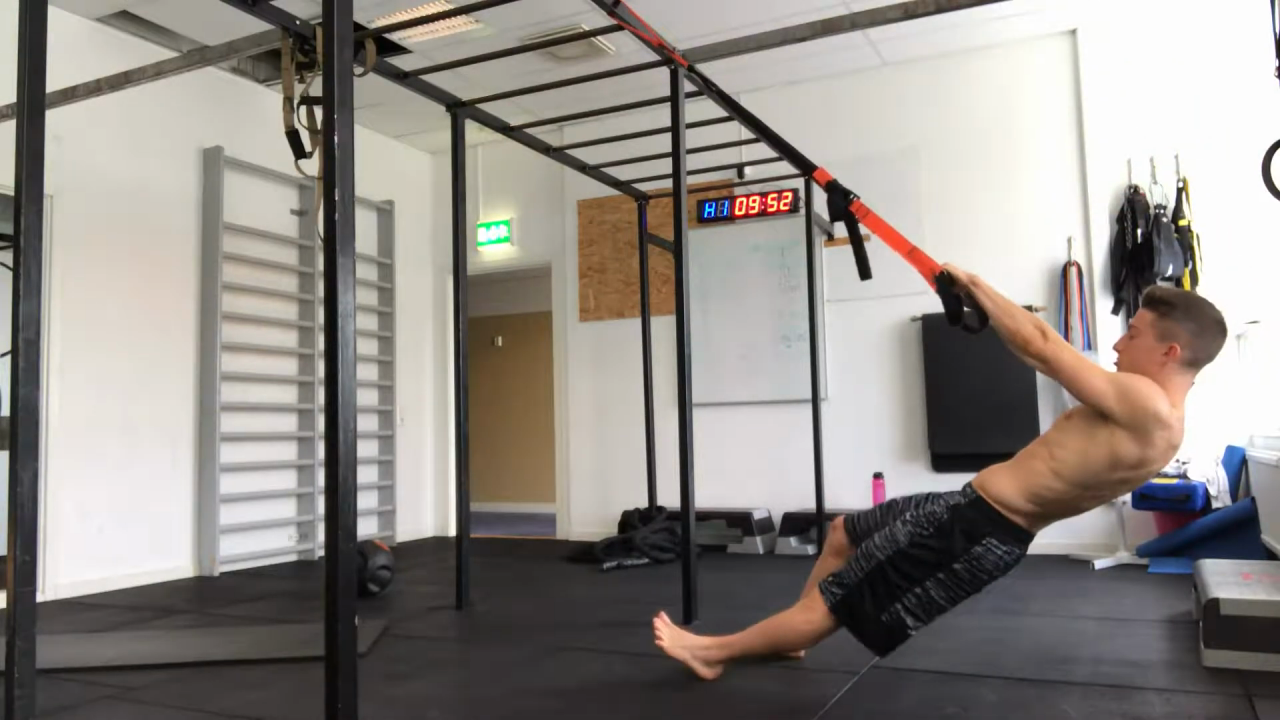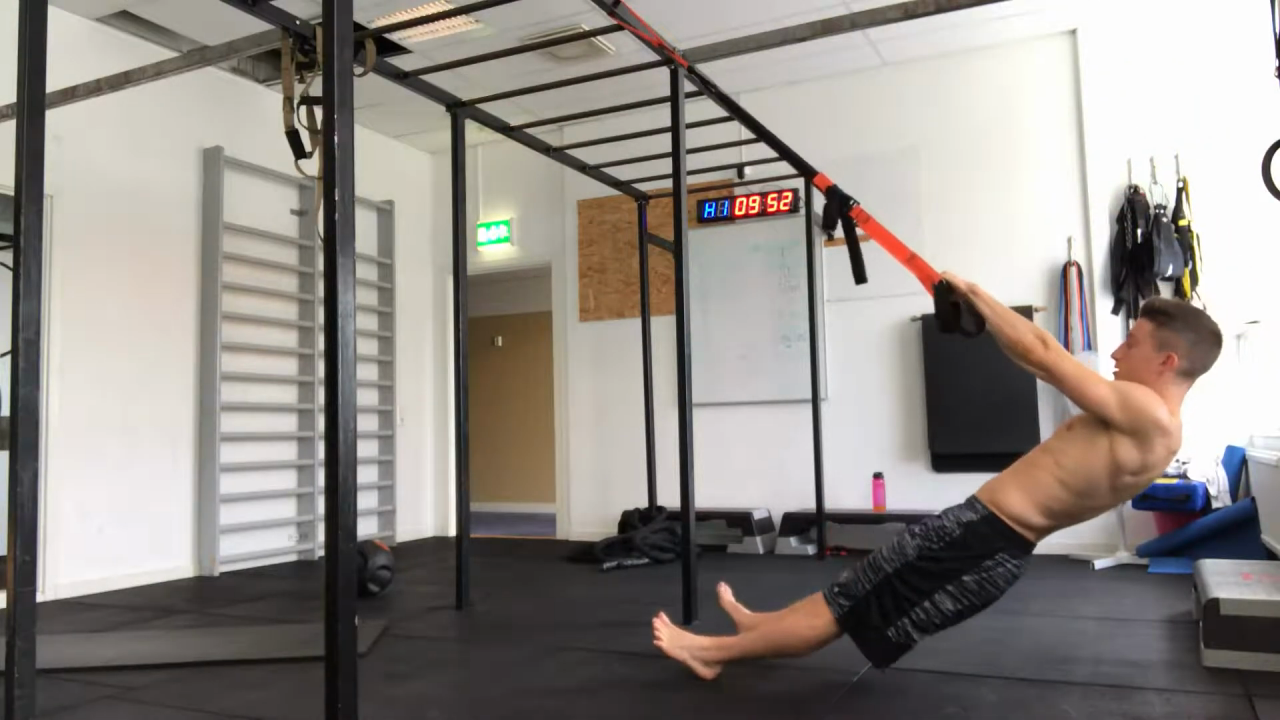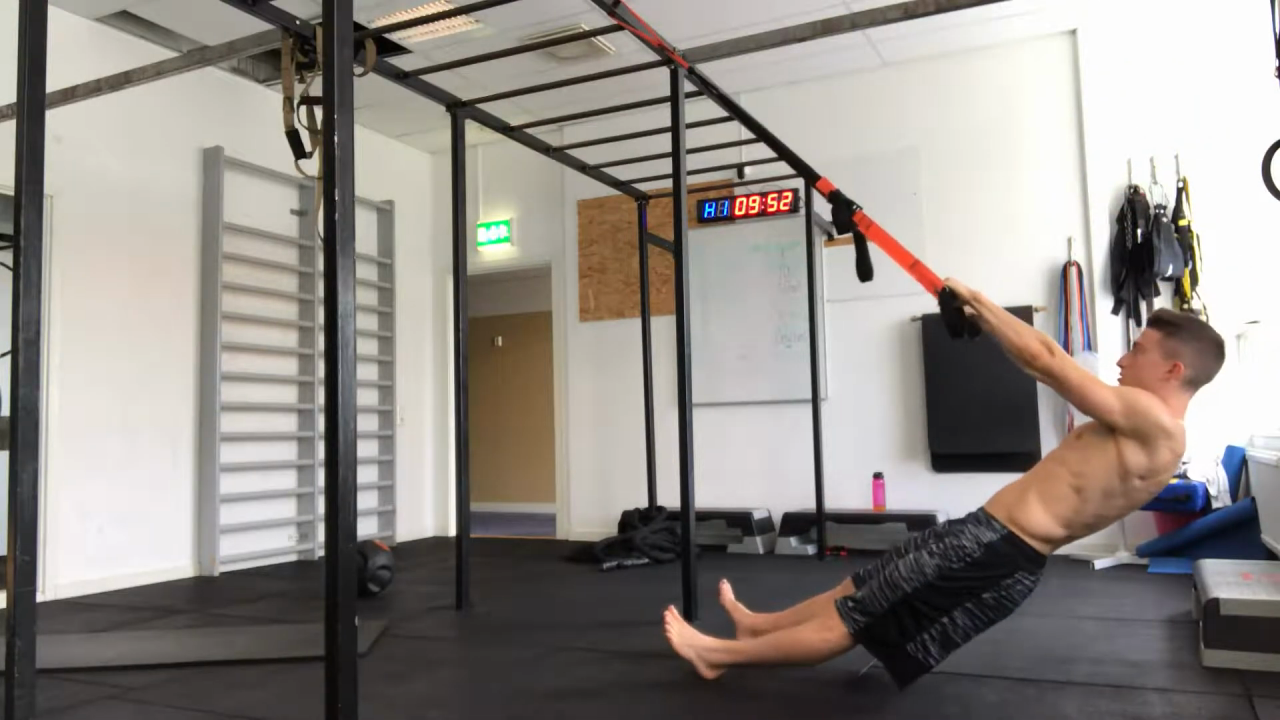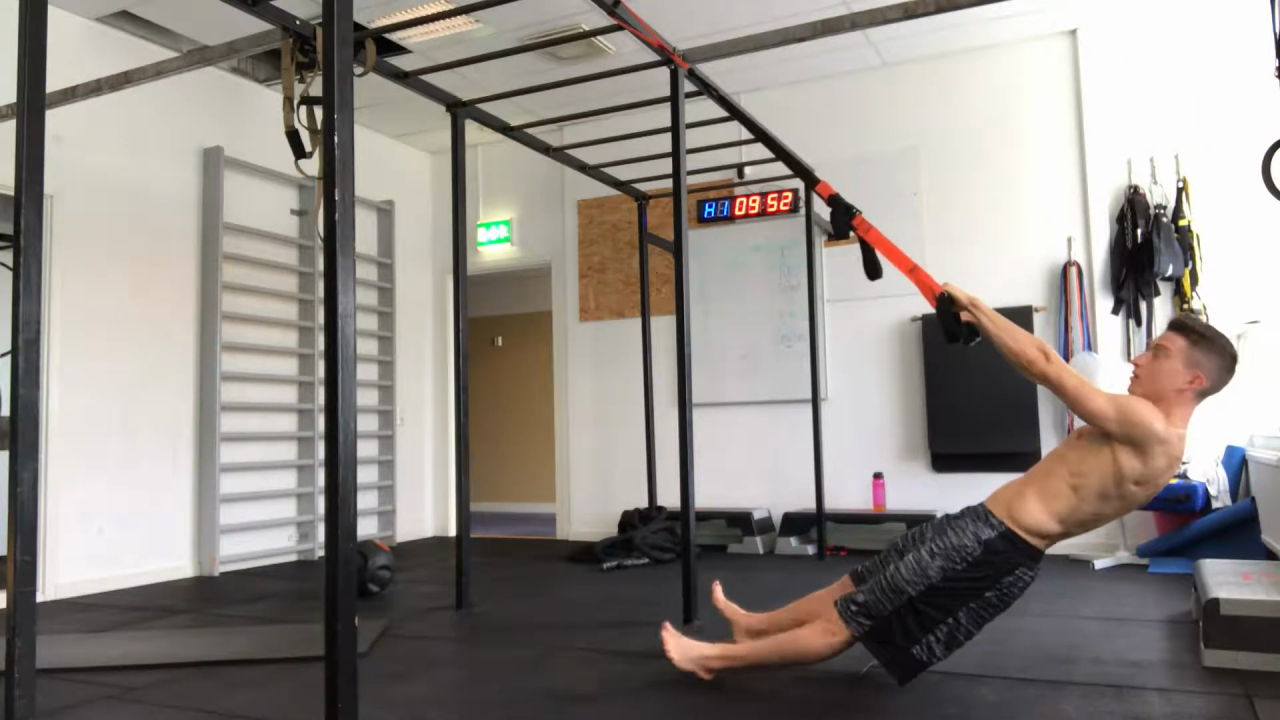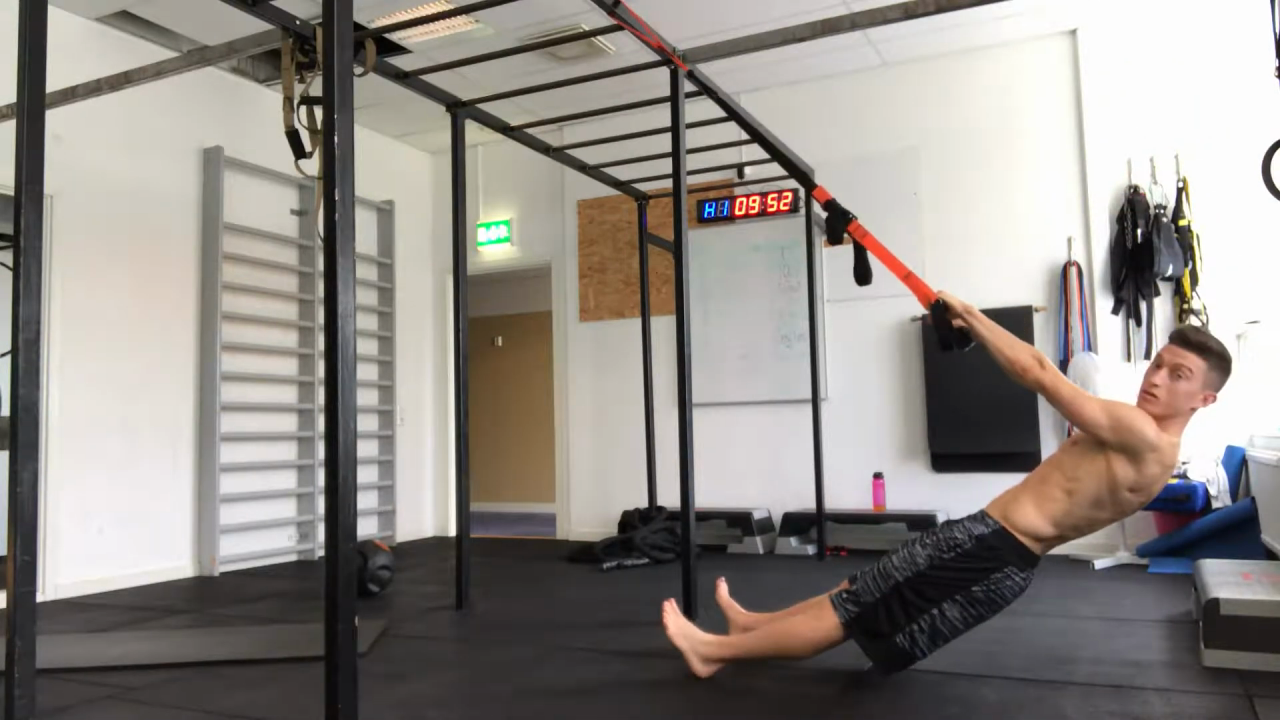
dt=0.4s
person 1, frame 1
left shoulder: (1146, 405)
right shoulder: (1147, 412)
left elbow: (1040, 343)
right elbow: (1047, 358)
left wrist: (972, 282)
right wrist: (979, 302)
left hip: (977, 526)
right hip: (985, 519)
left knee: (831, 600)
right knee: (843, 534)
left ankle: (714, 651)
right ankle: (788, 634)
person 1, frame 2
left shoulder: (1147, 415)
right shoulder: (1140, 422)
left elbow: (1042, 354)
right elbow: (1046, 366)
left wrist: (972, 291)
right wrist: (978, 311)
left hip: (984, 540)
right hip: (988, 533)
left knee: (842, 607)
right knee: (852, 587)
left ankle: (715, 651)
right ankle: (758, 623)
person 1, frame 3
left shoulder: (1153, 421)
right shoulder: (1141, 428)
left elbow: (1048, 360)
right elbow: (1046, 371)
left wrist: (975, 298)
right wrist: (982, 319)
left hip: (998, 554)
right hip: (988, 532)
left knee: (852, 621)
right knee: (861, 587)
left ankle: (720, 653)
right ankle: (757, 625)
person 1, frame 4
left shoulder: (1150, 429)
right shoulder: (1144, 432)
left elbow: (1044, 366)
right elbow: (1049, 373)
left wrist: (972, 303)
right wrist: (980, 324)
left hip: (996, 550)
right hip: (987, 529)
left knee: (851, 619)
right knee: (858, 585)
left ankle: (718, 657)
right ankle: (755, 625)
person 1, frame 5
left shoulder: (1144, 438)
right shoulder: (1135, 441)
left elbow: (1040, 374)
right elbow: (1044, 379)
left wrist: (968, 313)
right wrist: (975, 329)
left hip: (992, 552)
right hip: (989, 540)
left knee: (849, 610)
right knee: (859, 590)
left ankle: (715, 649)
right ankle: (753, 623)
